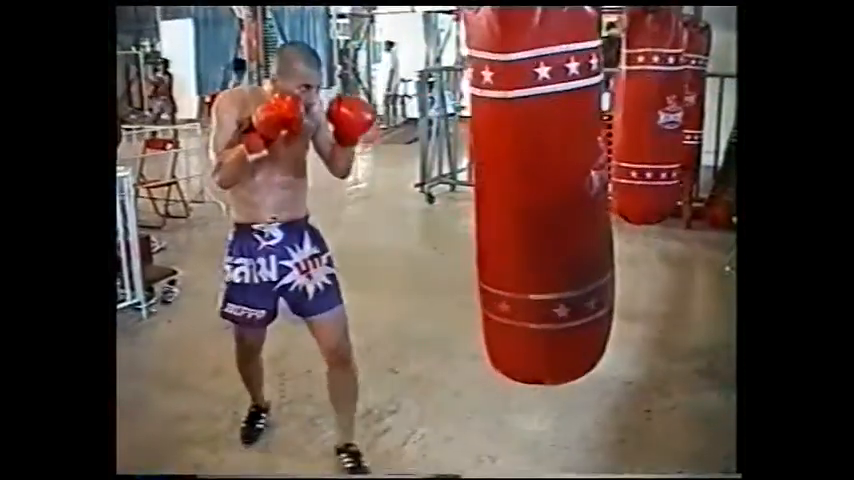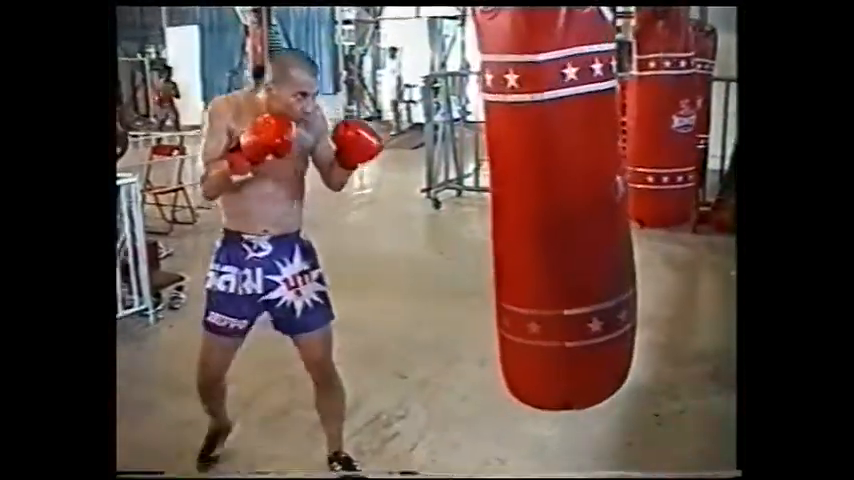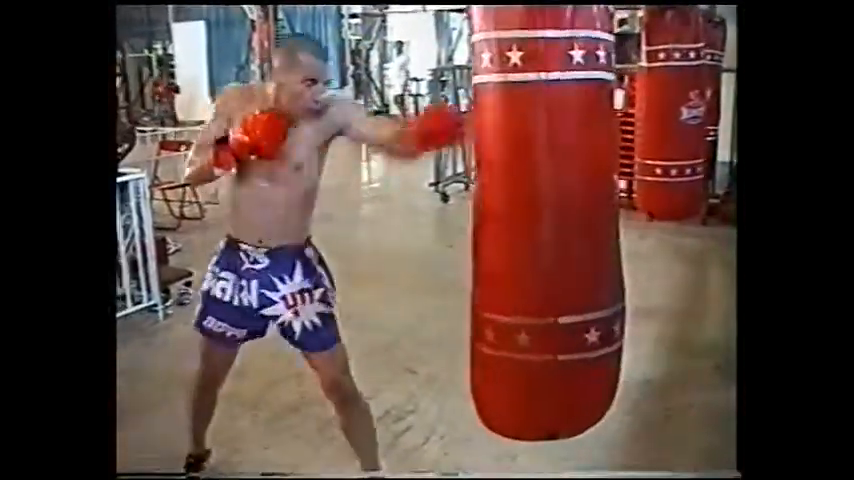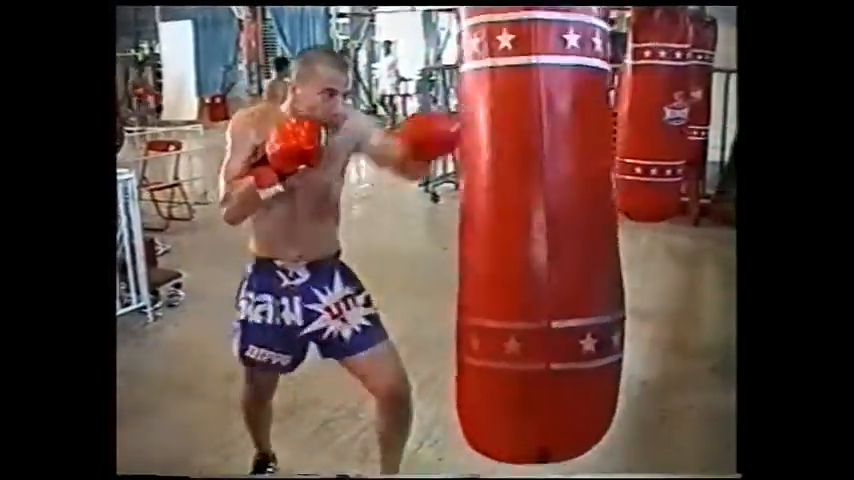
dt=0.4s
person 1, frame 1
left shoulder: (310, 111)
right shoulder: (232, 103)
left elbow: (340, 169)
right elbow: (222, 177)
left wrist: (348, 135)
right wrist: (259, 135)
left hip: (300, 240)
right hip: (249, 244)
left knee: (338, 350)
right knee: (248, 345)
left ankle: (345, 444)
right ankle: (259, 405)
person 1, frame 2
left shoulder: (312, 119)
right shoulder: (227, 110)
left elbow: (336, 181)
right elbow: (209, 187)
left wrist: (349, 155)
right wrist: (248, 153)
left hip: (291, 254)
right hip: (236, 255)
left knee: (322, 368)
right knee: (210, 371)
left ankle: (337, 453)
right ankle: (219, 425)
person 1, frame 3
left shoulder: (331, 113)
right shoulder: (234, 103)
left elbow: (396, 137)
right elbow: (192, 174)
left wrist: (430, 129)
right wrist: (225, 153)
left hip: (295, 267)
right hip: (235, 262)
left knee: (339, 385)
right knee: (208, 376)
person 1, frame 4
left shoulder: (348, 125)
right shoulder: (251, 125)
left elbow: (407, 164)
right elbow: (230, 211)
left wrist: (424, 145)
right wrist: (273, 166)
left hip: (330, 279)
right hip: (269, 282)
left knee: (394, 391)
right knee: (257, 393)
right ankle: (264, 457)
